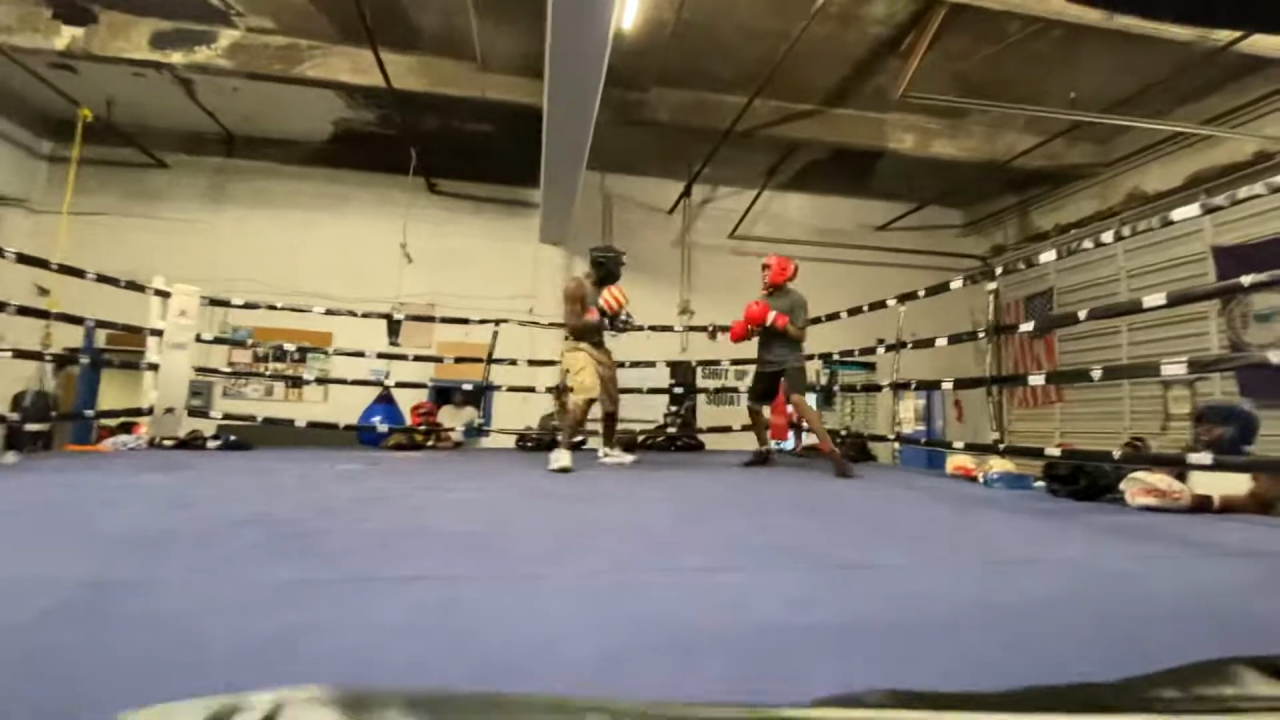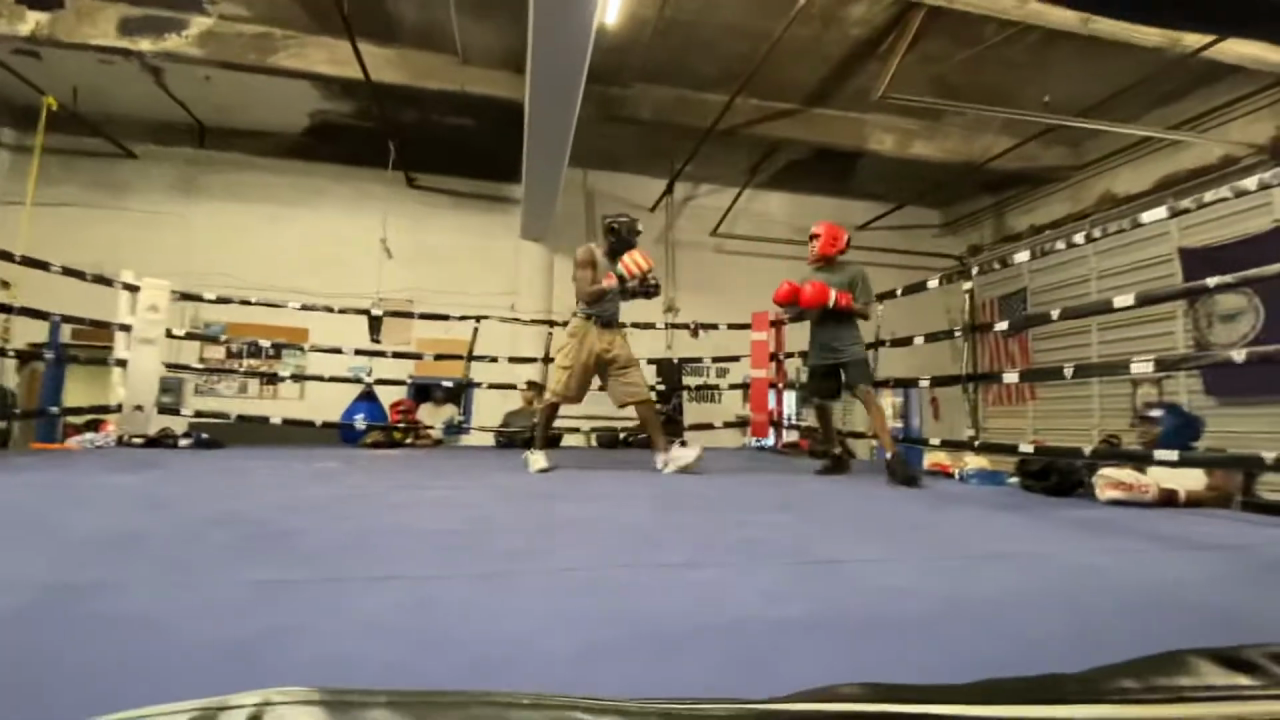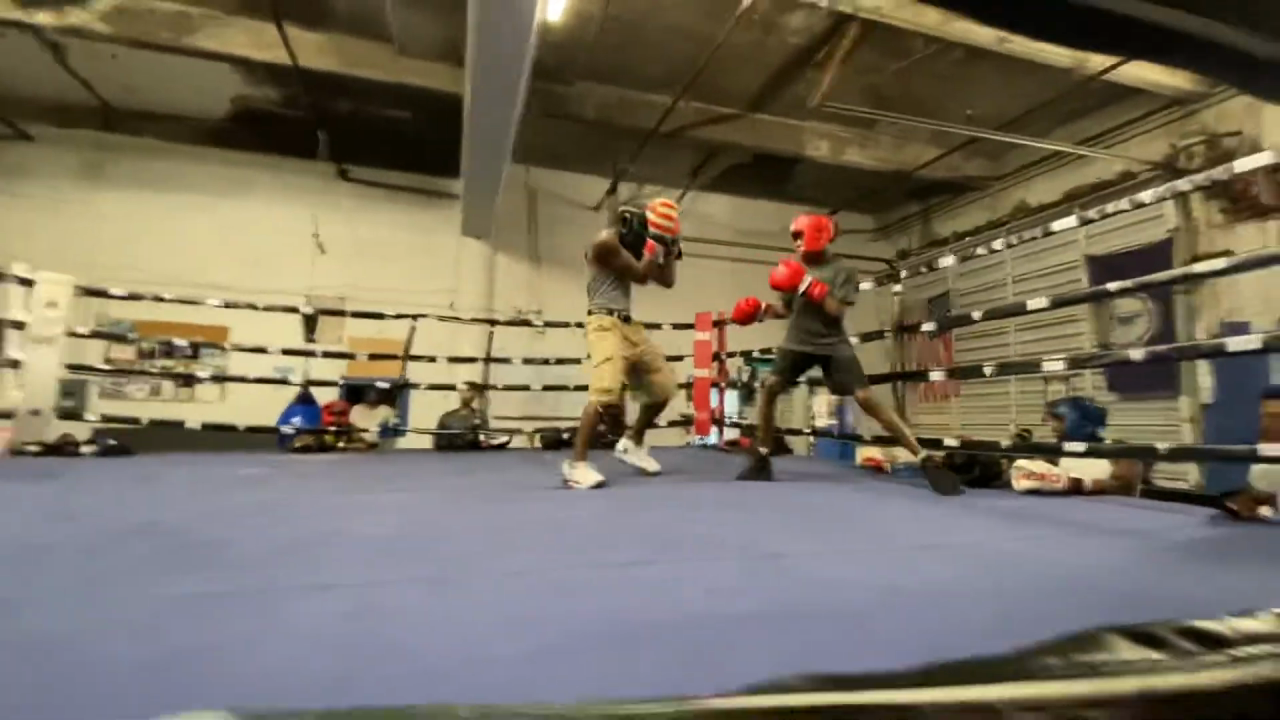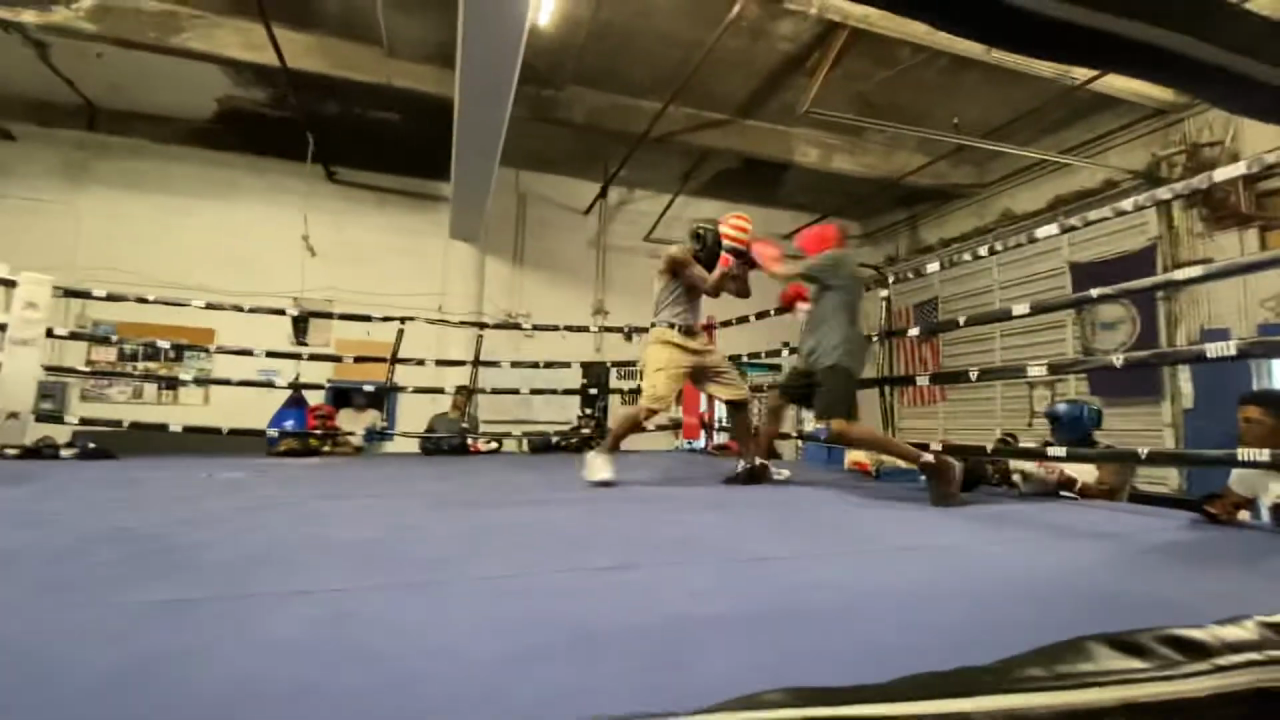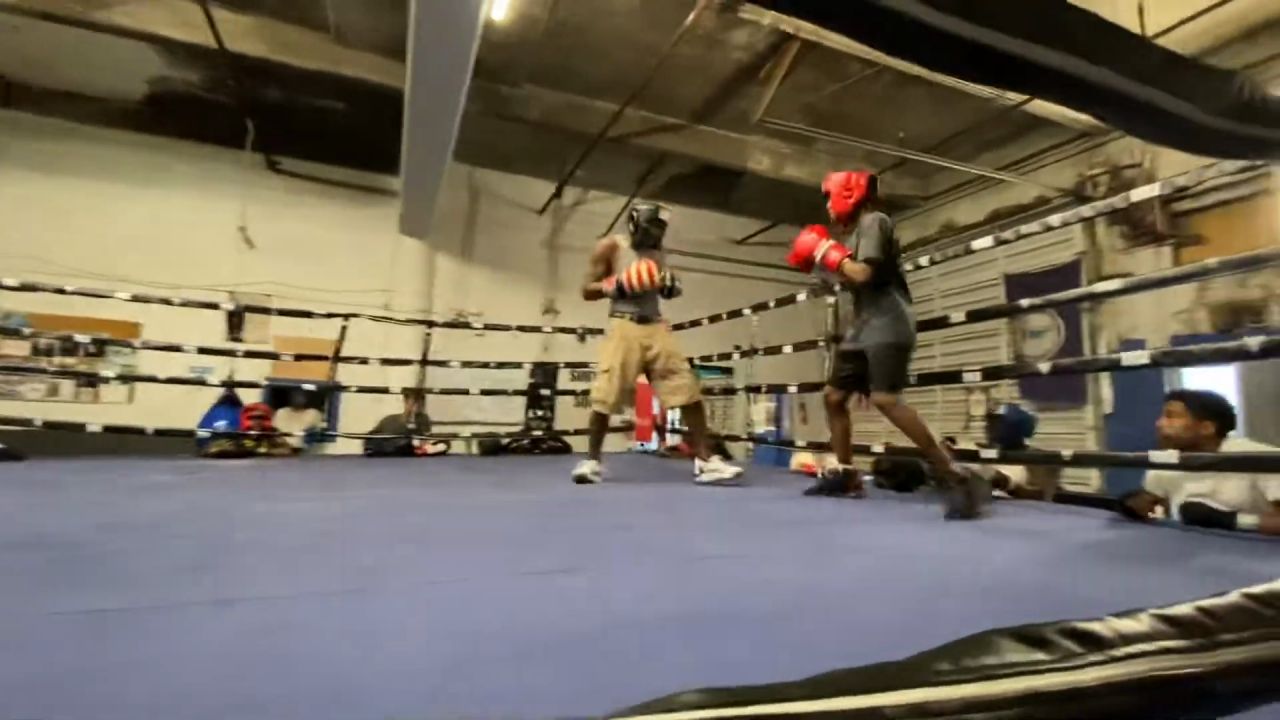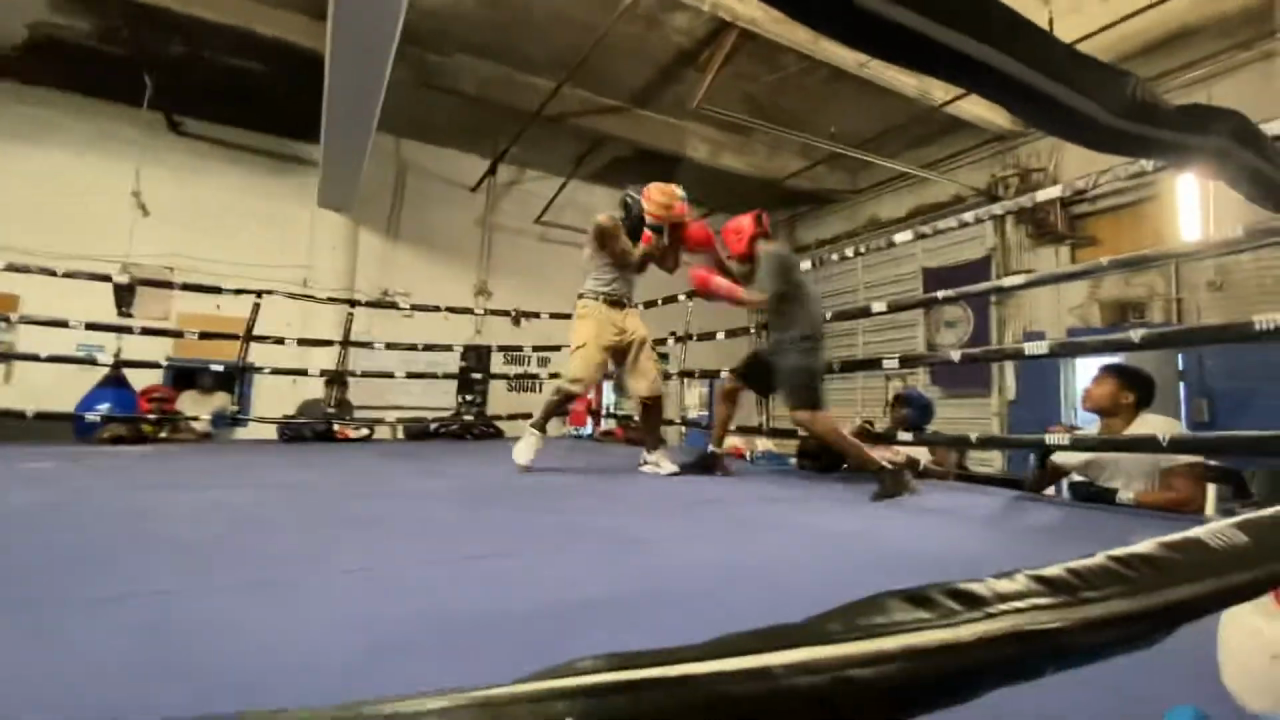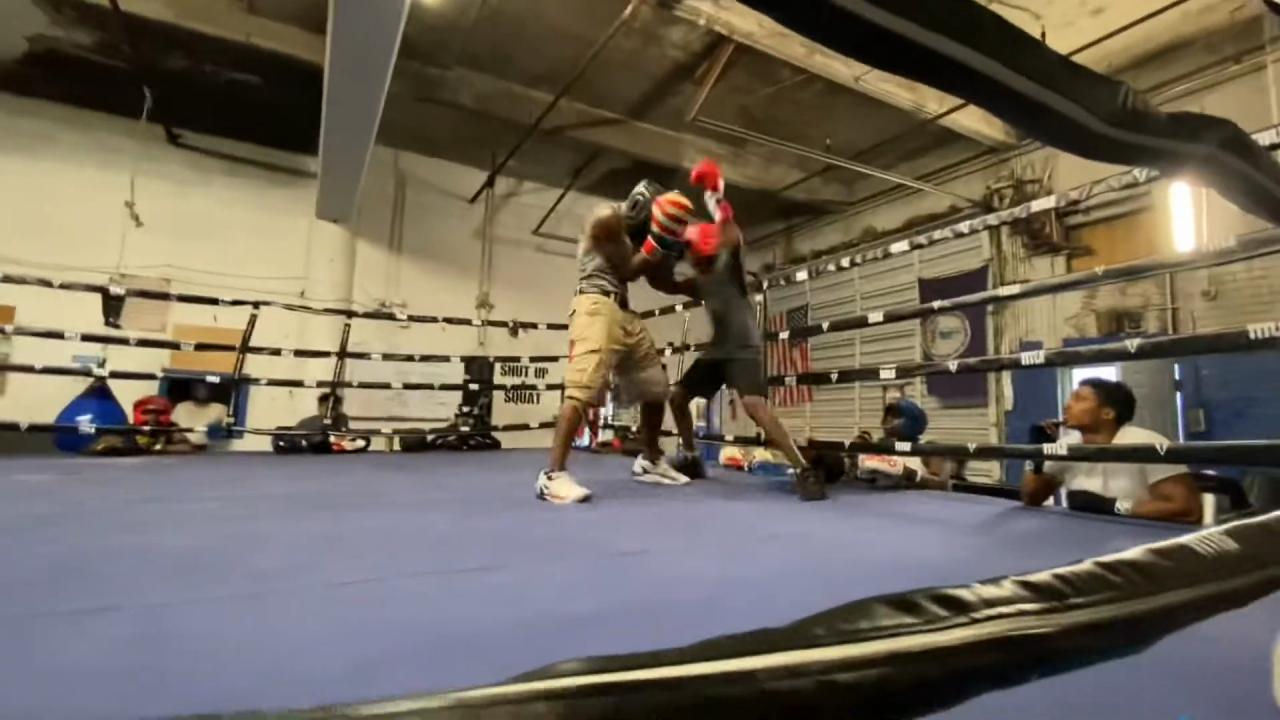
dt=0.5s
person 1, frame 1
left shoulder: (796, 299)
right shoulder: (763, 300)
left elbow: (799, 334)
left wrist: (773, 319)
right wrist: (746, 330)
left hip: (790, 361)
right hip: (766, 362)
left knee: (798, 402)
right knee: (753, 406)
left ankle: (833, 454)
right ankle: (763, 450)
person 1, frame 2
left shoulder: (854, 272)
right shoulder: (811, 276)
left elbow: (866, 312)
right elbow: (798, 315)
left wrist: (835, 300)
right wrist: (789, 303)
left hip: (850, 347)
right hip: (820, 352)
left knee: (866, 394)
right knee: (820, 405)
left ankle: (893, 459)
right ankle: (837, 455)
person 1, frame 3
left shoulder: (840, 271)
right shoulder: (794, 267)
left elbow: (836, 311)
right elbow: (785, 308)
left wrist: (808, 285)
right wrist: (761, 310)
left hip: (832, 345)
right hip: (797, 343)
left knee: (866, 398)
right knee: (770, 386)
left ankle: (925, 460)
right ankle: (760, 458)
person 1, frame 4
left shoulder: (837, 259)
right shoulder: (839, 274)
left elbow: (783, 272)
left wrist: (762, 252)
right wrist: (806, 304)
left hip: (836, 356)
right hip: (818, 355)
left knee: (839, 428)
right knee: (775, 403)
right ankle: (758, 466)
person 1, frame 5
left shoulder: (874, 221)
right shoulder: (854, 229)
left elbow: (861, 274)
left wrist: (828, 253)
right wrist: (817, 258)
left hip: (889, 327)
right hip: (863, 331)
left knee: (885, 400)
right knee: (833, 398)
right ankle: (845, 475)
person 1, frame 6
left shoulder: (772, 255)
right shoulder: (762, 259)
left elbow: (761, 300)
right elbow: (737, 282)
left wrist: (719, 285)
left hip: (798, 346)
right hip: (779, 345)
left knee: (805, 416)
right knee: (726, 389)
left ankle: (887, 471)
right ankle: (714, 456)
person 1, frame 7
left shoulder: (729, 262)
right shoulder: (700, 281)
left elbow: (734, 238)
right elbow: (669, 285)
left hip: (743, 350)
right hip: (716, 351)
left knee: (753, 405)
right knee: (677, 397)
left ankle: (804, 471)
right ankle: (691, 459)
person 2, frame 1
left shoulder: (609, 289)
right shoulder: (576, 287)
right elbow: (572, 327)
left wrist: (619, 321)
right wrist: (598, 314)
left hip: (600, 349)
right hip: (578, 348)
left knee: (611, 404)
right knee: (587, 395)
left ankle: (608, 449)
right ankle: (562, 451)
person 2, frame 2
left shoulder: (621, 259)
right shoulder: (587, 254)
right elbow: (587, 295)
left wrist: (644, 288)
right wrist: (617, 280)
left hip: (612, 333)
right hip: (585, 330)
left knee: (639, 392)
right knee: (558, 393)
left ankle: (665, 453)
right ankle: (537, 450)
person 2, frame 3
left shoulder: (632, 248)
right shoulder: (606, 241)
left elbow: (668, 281)
right elbow: (641, 276)
left wrist: (669, 245)
right wrist: (657, 239)
left hip: (630, 326)
right hip: (604, 325)
left knee: (662, 388)
right knee: (606, 393)
left ankle: (631, 443)
right ankle: (575, 463)
person 2, frame 4
left shoulder: (704, 263)
right shoulder: (677, 255)
left elbow: (743, 292)
right elbow: (712, 289)
left wrist: (742, 258)
right wrist: (730, 254)
left hip: (696, 340)
right hip: (668, 339)
left knee: (737, 395)
right knee: (652, 402)
left ankle: (749, 463)
right ankle: (602, 455)
person 2, frame 5
left shoulder: (656, 253)
right shoulder: (609, 247)
right elbow: (587, 291)
left wrist: (669, 286)
right wrist: (616, 284)
left hip: (657, 330)
right hip: (624, 328)
left knee: (688, 392)
right knee: (604, 398)
left ankle: (705, 461)
right ankle: (593, 462)
person 2, frame 6
left shoulder: (639, 234)
right shoulder: (606, 224)
left elbow: (669, 264)
right elbow: (636, 262)
left wrist: (673, 225)
right wrist: (654, 228)
left hip: (626, 312)
right hip: (595, 308)
left knee: (651, 383)
right knee: (579, 379)
left ankle: (653, 452)
right ankle: (536, 430)
person 2, frame 7
left shoulder: (632, 227)
right shoulder: (608, 217)
left elbow: (653, 275)
right elbow: (629, 271)
left wrist: (667, 245)
right wrist: (658, 238)
left hip: (620, 311)
right hip: (594, 307)
left knee: (654, 385)
right knee: (583, 386)
left ankle: (650, 461)
right ankle: (553, 475)
